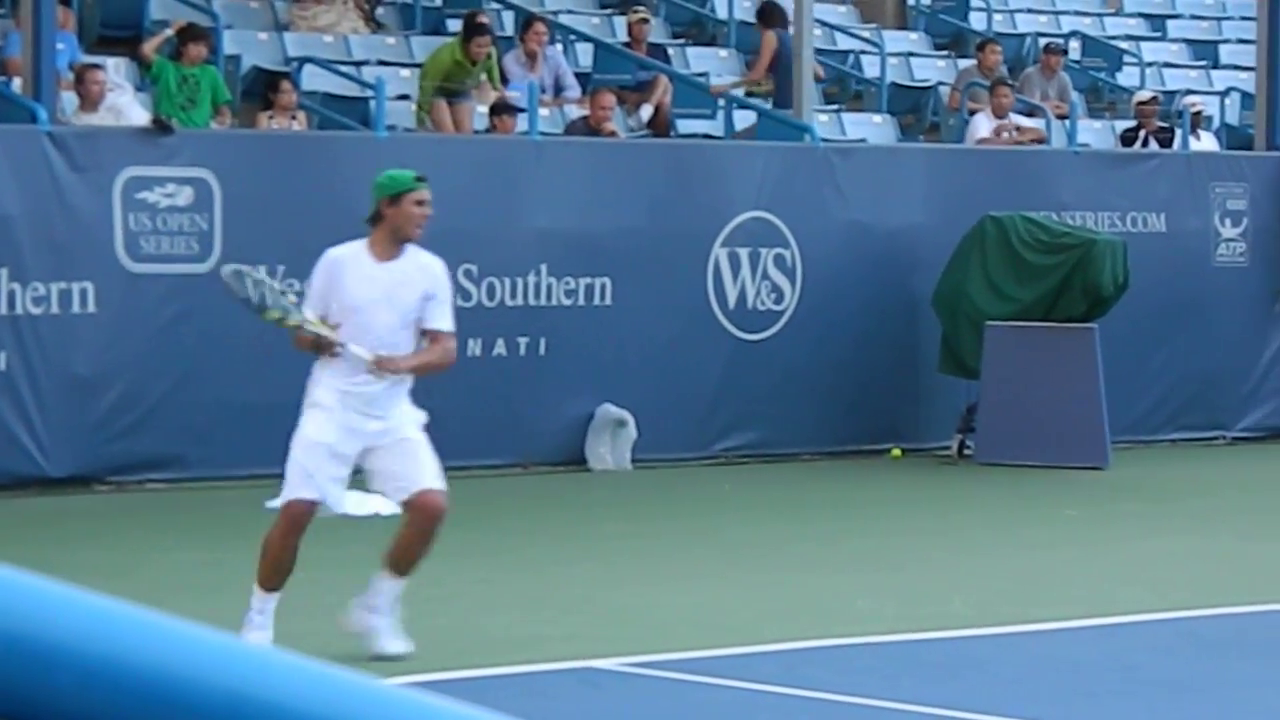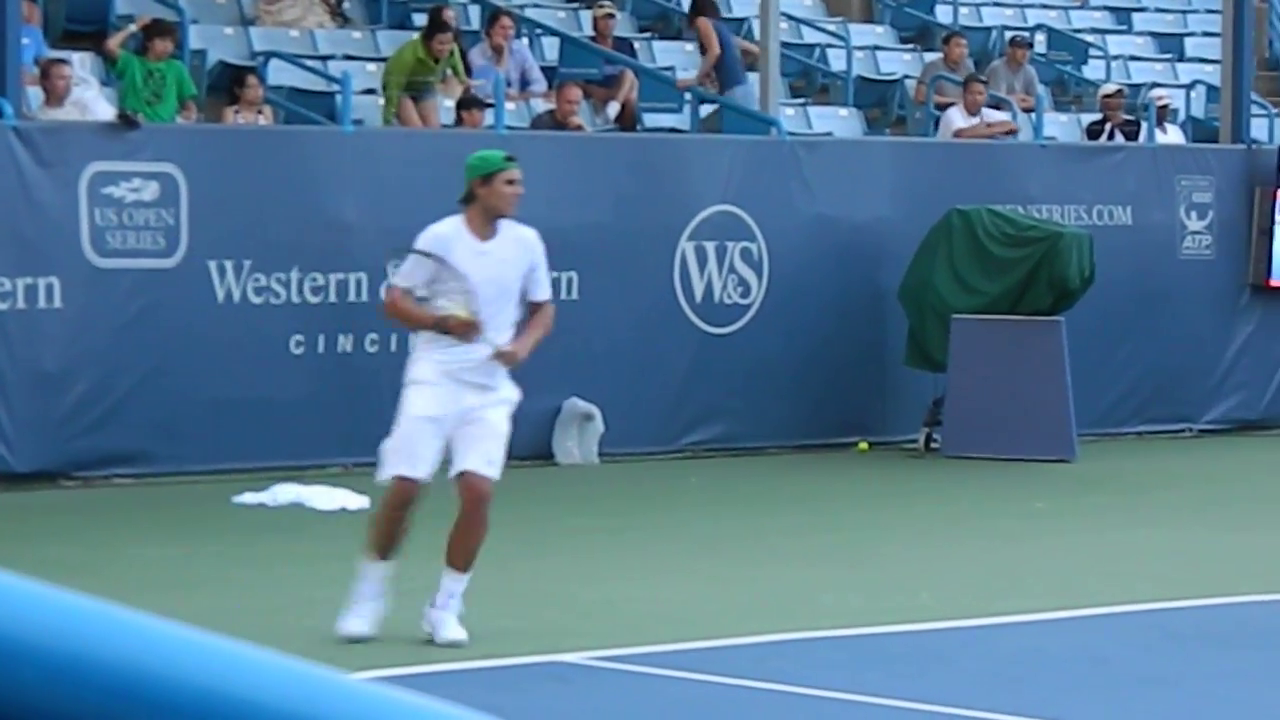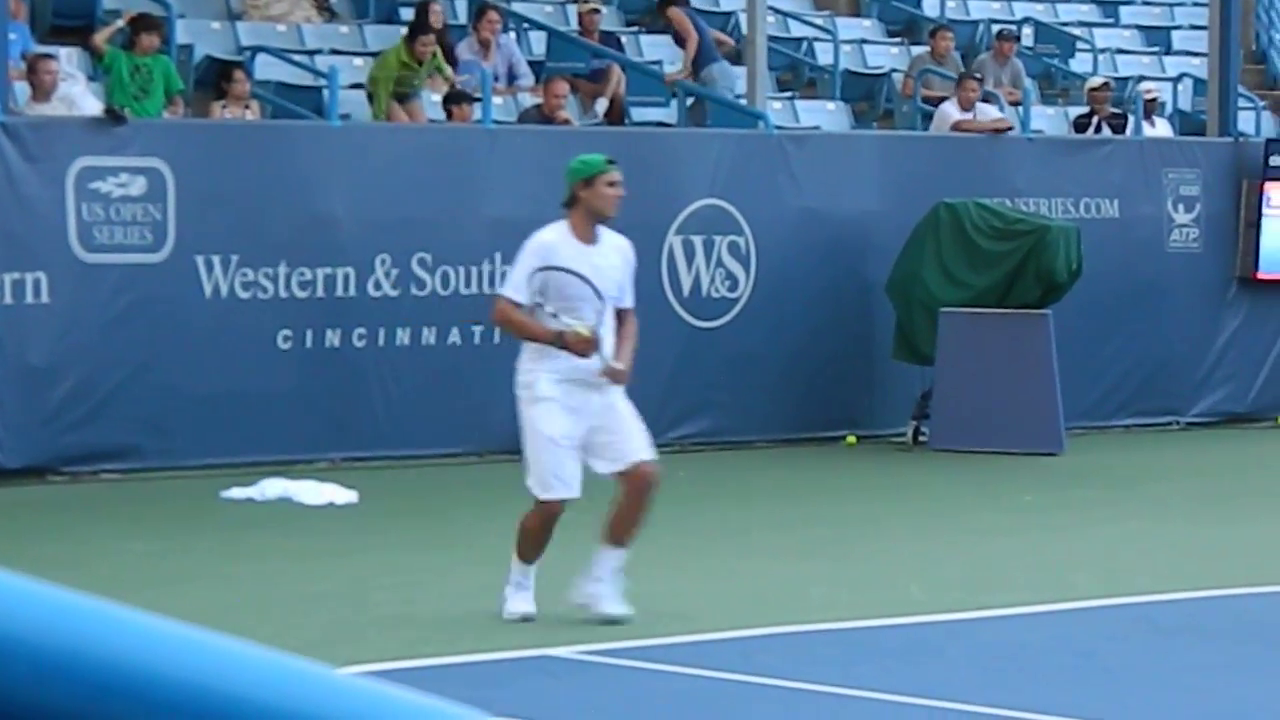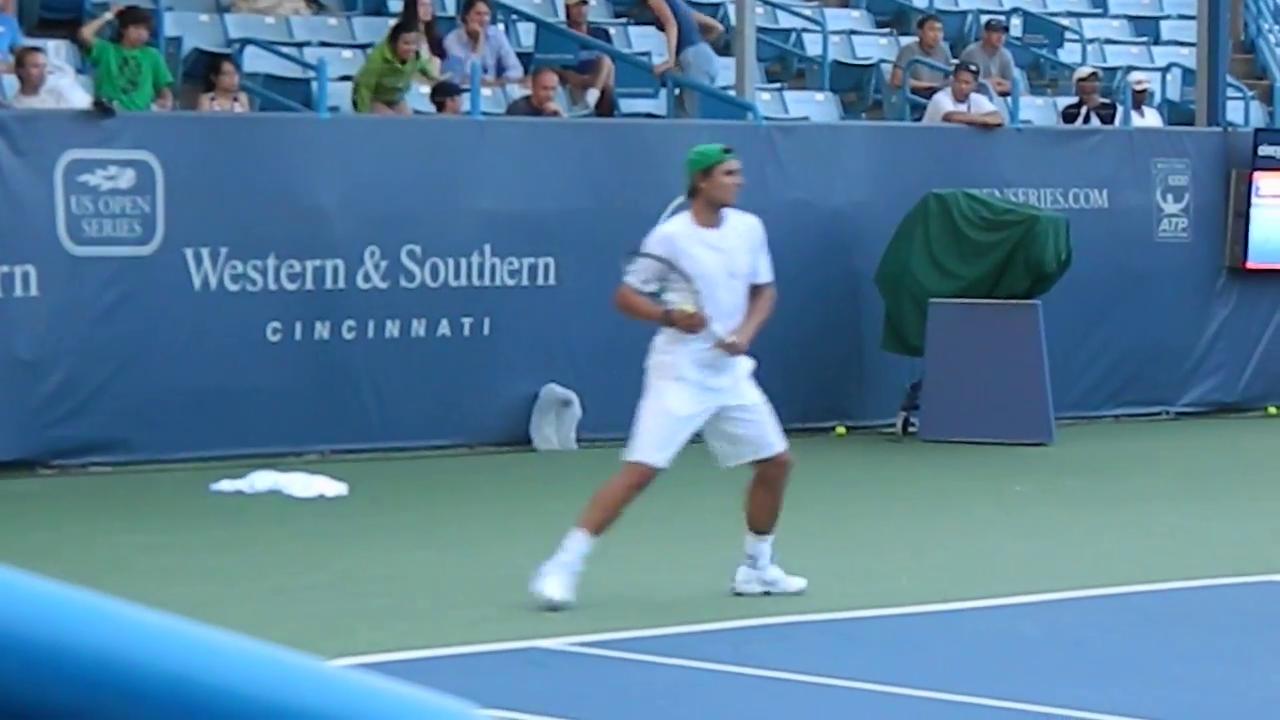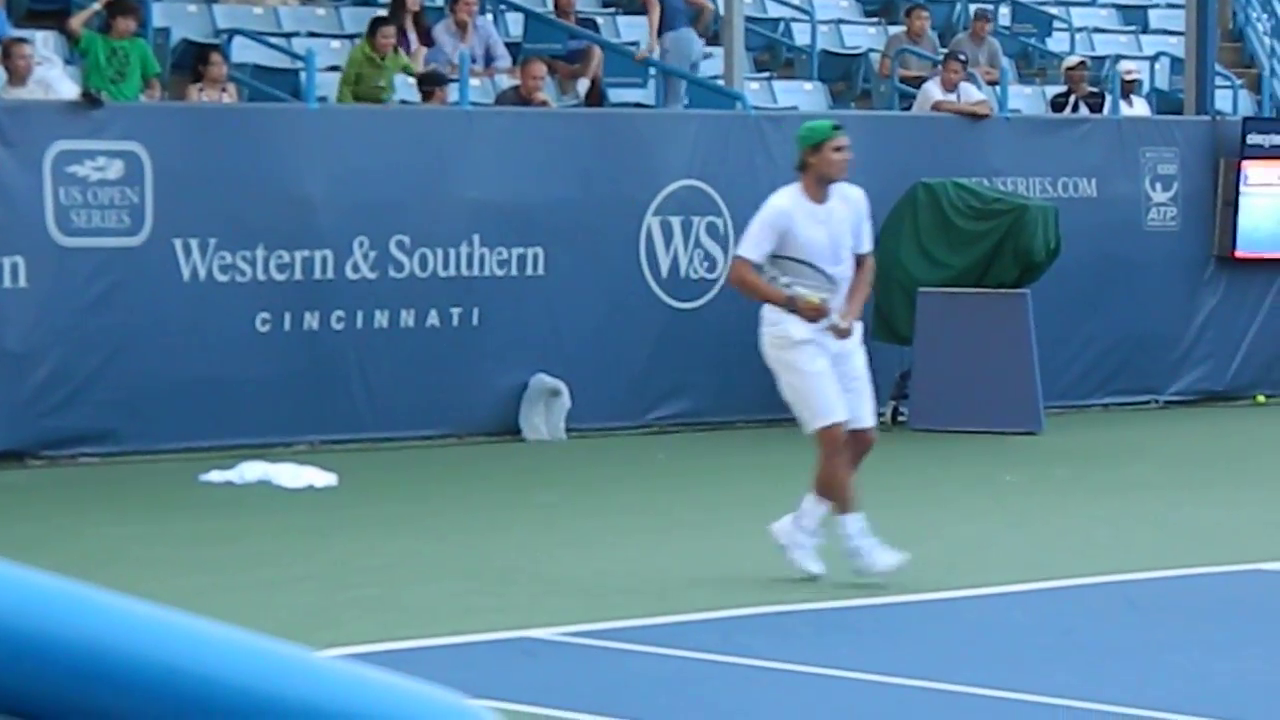
dt=0.2s
person 1, frame 1
left shoulder: (431, 270)
right shoulder: (337, 260)
left elbow: (445, 352)
right elbow: (306, 333)
left wrist: (406, 363)
right wrist: (319, 344)
left hip: (392, 416)
right hip: (331, 406)
left knee: (431, 506)
right knee: (295, 514)
left ankle: (377, 610)
right ankle: (258, 622)
person 1, frame 2
left shoulder: (527, 243)
right shoulder: (438, 236)
left elbow: (542, 309)
right elbow: (394, 300)
left wrist: (523, 346)
right wrist: (441, 323)
left hip: (491, 388)
right hip: (433, 379)
left knee: (476, 491)
right knee: (403, 489)
left ankle: (445, 608)
right ankle: (368, 593)
person 1, frame 3
left shoulder: (621, 249)
right shoulder: (545, 244)
right elbow: (504, 312)
left wrist: (625, 359)
right wrist: (560, 339)
left hip: (601, 389)
right hip: (549, 388)
left knee: (643, 476)
right knee: (553, 501)
left ankle: (600, 582)
right ankle: (518, 584)
person 1, frame 4
left shoulder: (749, 227)
right shoulder: (669, 235)
left elbow: (764, 291)
right elbow: (626, 298)
left wrist: (746, 333)
right wrist: (671, 318)
left hip: (729, 372)
right hip: (677, 374)
left knee: (777, 463)
right knee: (639, 471)
left ankle: (756, 567)
right ankle: (562, 567)
person 1, frame 5
left shoulder: (854, 198)
right shoulder: (780, 208)
left elbow: (864, 263)
right elbow: (739, 272)
left wrist: (851, 312)
right wrist: (792, 303)
left hip: (839, 336)
right hip: (792, 335)
left knee: (861, 439)
right knee: (834, 434)
left ankle: (798, 526)
right ankle: (856, 541)
